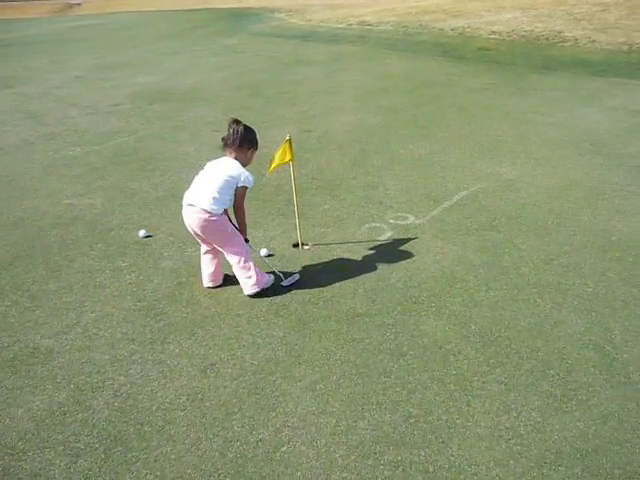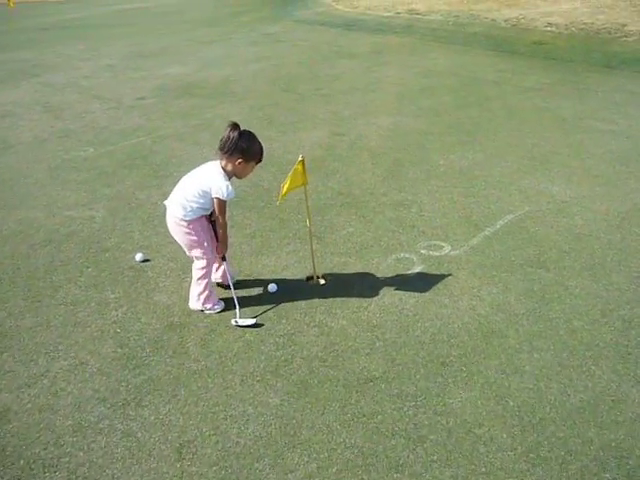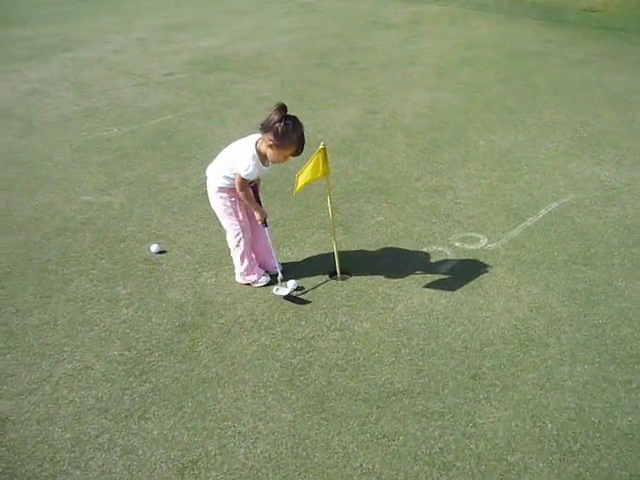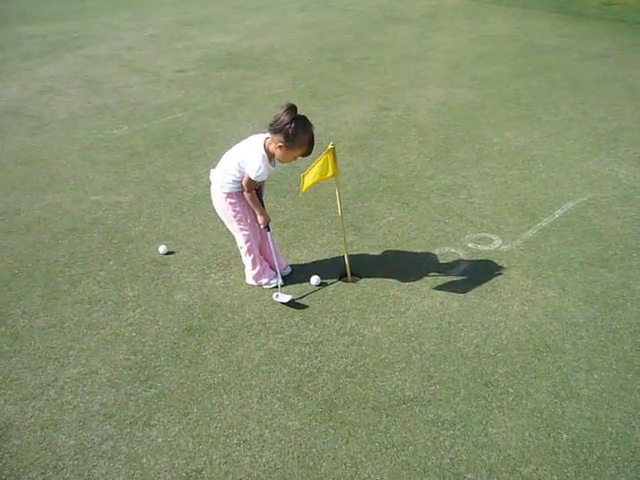
dt=1s
person 1, frame 1
left shoulder: (212, 164)
right shoulder: (243, 175)
right elbow: (238, 207)
left wrist: (227, 222)
right wrist: (243, 233)
left hip: (188, 210)
right hip: (207, 215)
left knee: (209, 245)
right knee: (236, 247)
left ankle: (211, 278)
person 1, frame 2
left shoulder: (215, 166)
right shoulder: (222, 185)
right elbow: (220, 218)
left wrist: (219, 240)
right wrist: (223, 243)
left hip: (183, 211)
right hip: (184, 220)
left knee: (212, 245)
right knee: (205, 257)
left ankle: (219, 275)
right ankle: (202, 301)
person 1, frame 3
left shoulder: (262, 142)
right shoulder: (249, 161)
right elbow: (241, 189)
left wrist: (256, 180)
right wrist: (257, 210)
left hip: (240, 183)
right hip: (223, 188)
left knee: (258, 223)
right knee: (240, 230)
left ankle: (263, 262)
right ankle: (247, 273)
person 1, frame 4
left shoulder: (269, 140)
right shoulder: (259, 163)
right elbow: (247, 189)
left wrist: (261, 201)
right wrist: (261, 213)
left hip: (243, 185)
right hip: (228, 192)
left knee: (261, 228)
right knee: (248, 234)
left ankle: (274, 265)
right ankle: (258, 275)
